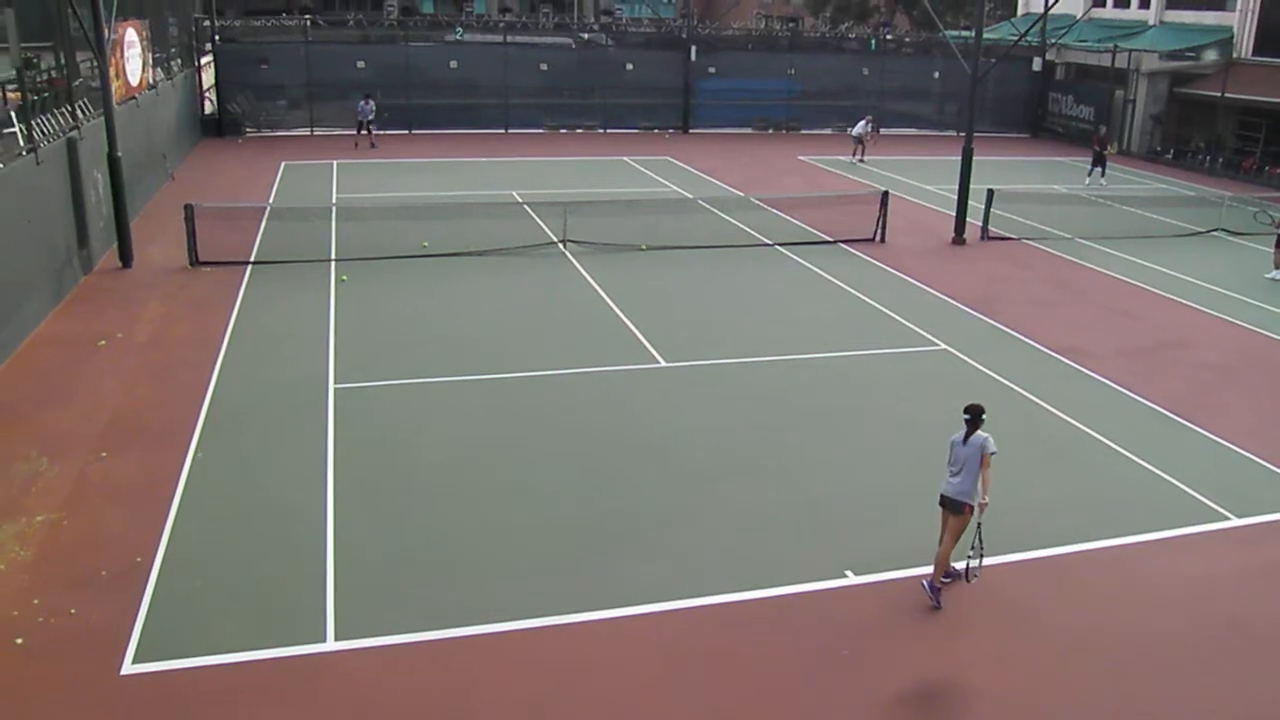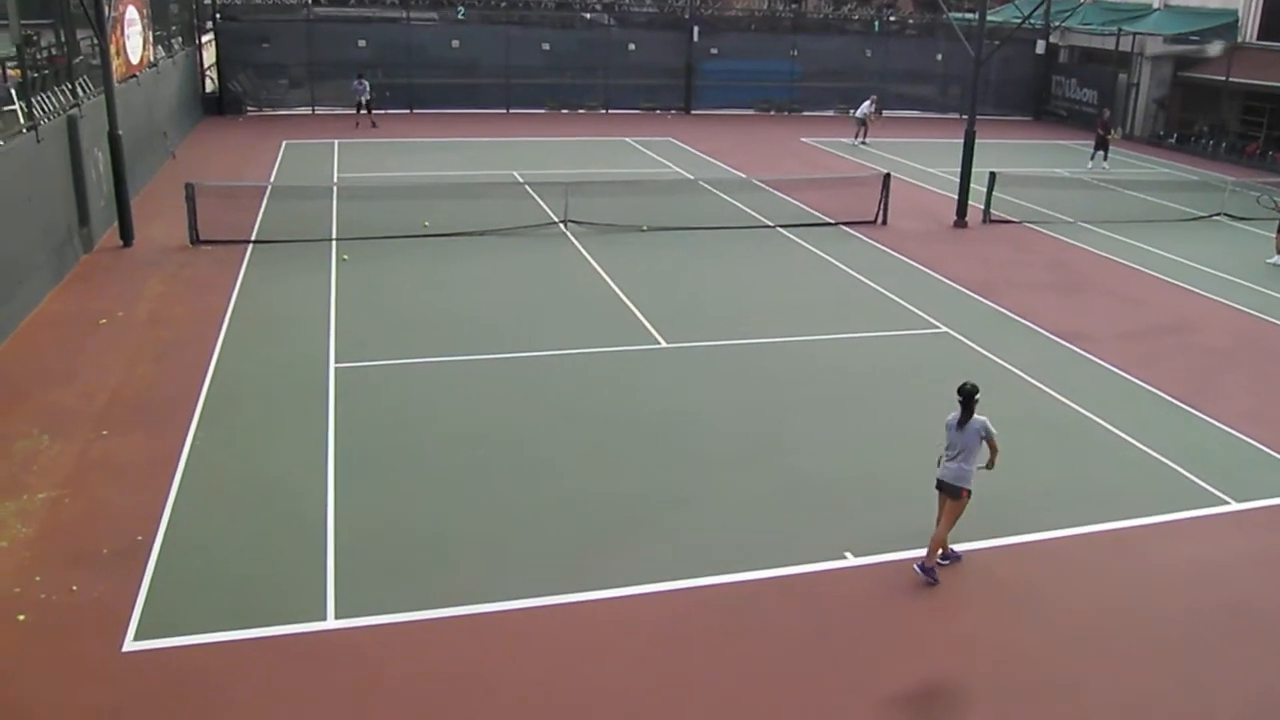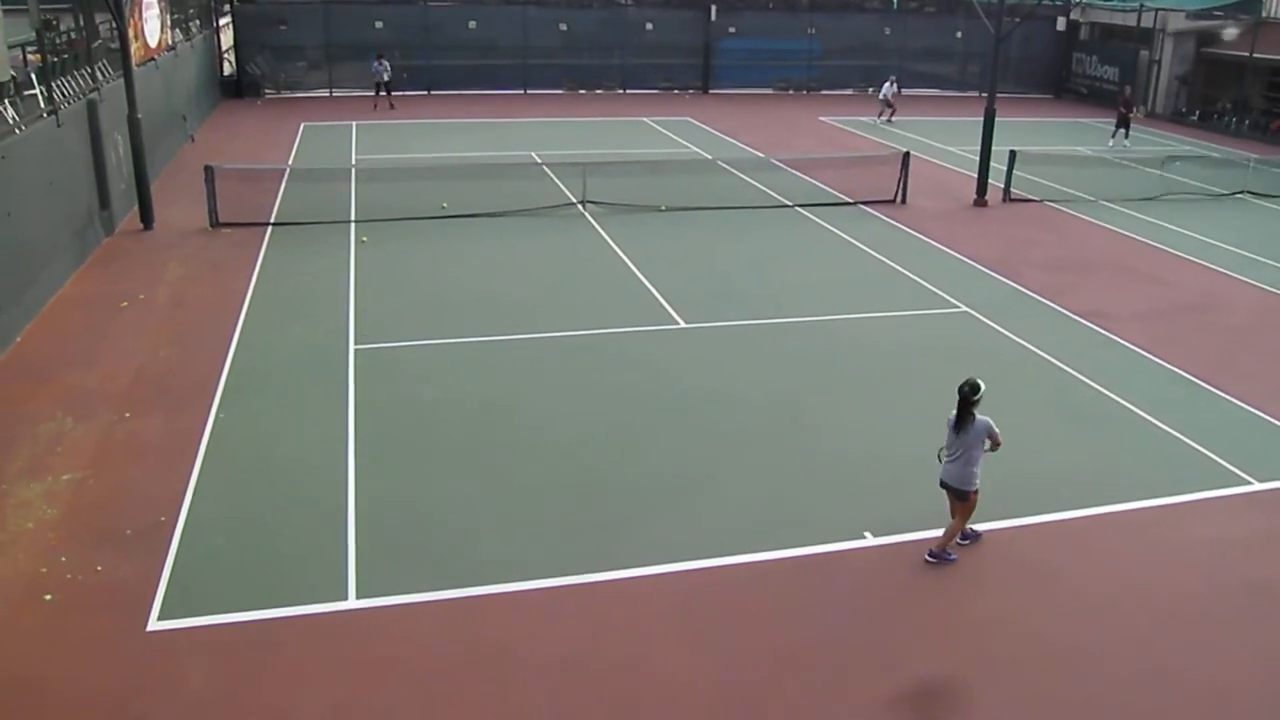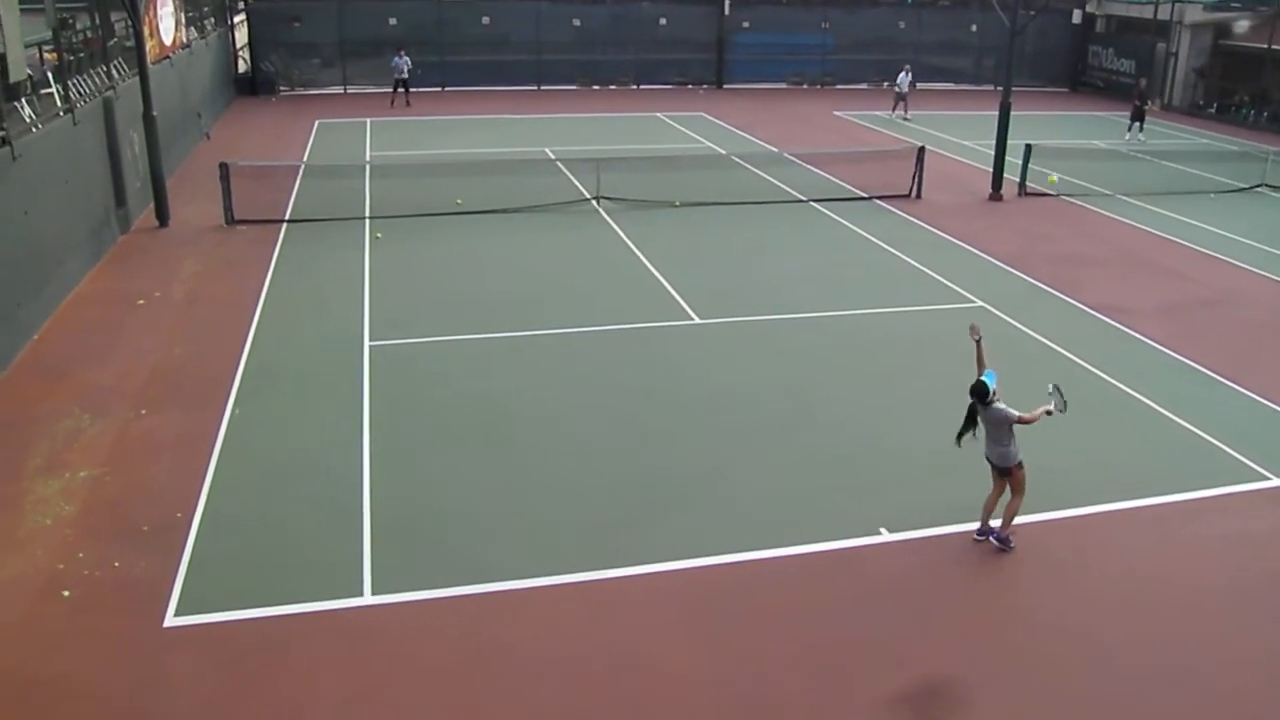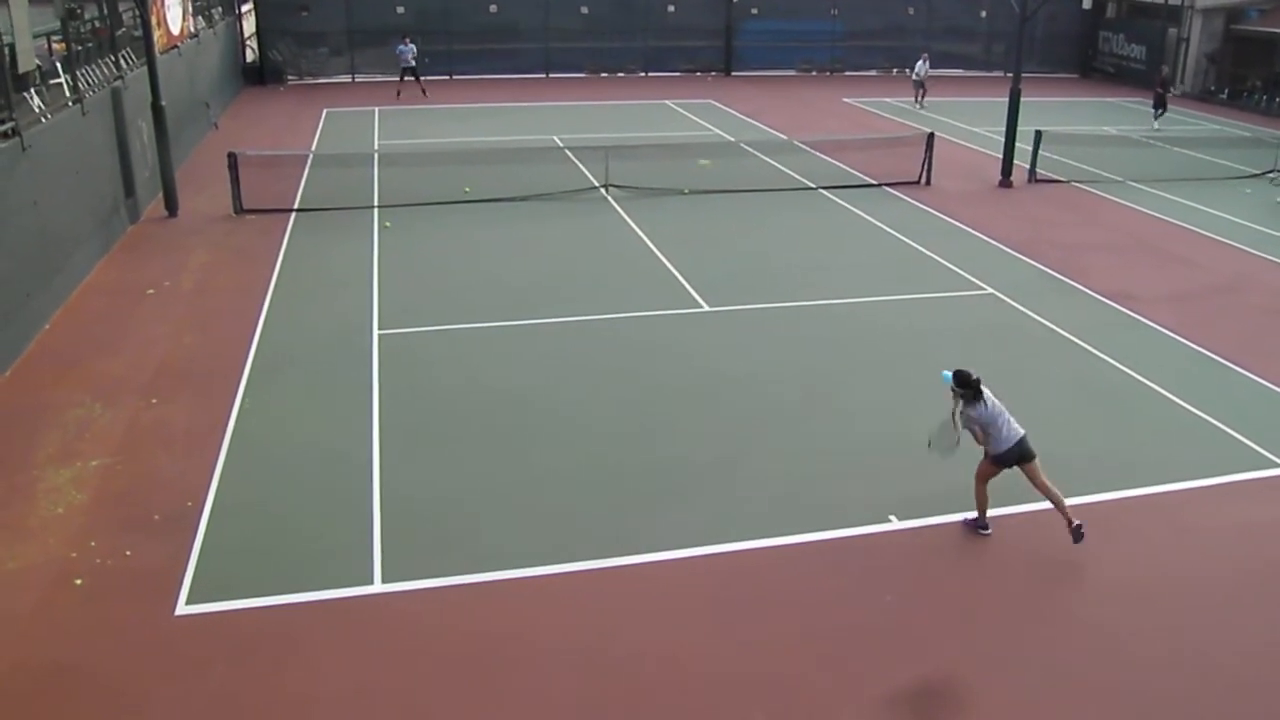
dt=1s
person 1, frame 1
left shoulder: (956, 438)
right shoulder: (985, 439)
right elbow: (985, 468)
right wrist: (985, 495)
left hip: (947, 491)
right hip: (964, 497)
left knee: (946, 536)
right knee: (949, 540)
left ankle: (946, 570)
right ankle: (934, 582)
person 1, frame 2
left shoulder: (950, 420)
right shoulder: (981, 423)
right elbow: (994, 449)
right wrist: (991, 461)
left hip: (944, 475)
right hip: (961, 481)
left knee: (942, 519)
right knee: (946, 524)
left ankle: (945, 552)
right ankle: (927, 563)
person 1, frame 3
left shoulder: (952, 418)
right shoulder: (984, 423)
right elbow: (998, 443)
right wrist: (991, 446)
left hip: (946, 475)
right hip: (965, 481)
left knee: (956, 510)
right knee: (962, 517)
left ankle: (965, 533)
right ankle: (937, 551)
person 1, frame 4
left shoulder: (980, 402)
right shoulder: (999, 412)
left elbow: (982, 368)
right elbow: (1028, 419)
left wrist: (978, 343)
right wrist: (1045, 408)
left hip: (992, 454)
right hip: (1009, 460)
left knee: (997, 490)
right knee: (1017, 494)
left ankle: (983, 528)
right ankle: (1002, 534)
person 1, frame 5
left shoulder: (966, 414)
right shoulder: (981, 391)
left elbow: (981, 441)
left hip: (1000, 453)
right hip: (1018, 442)
left knee: (980, 480)
right knee: (1042, 484)
left ankle: (981, 522)
right ankle: (1071, 521)
